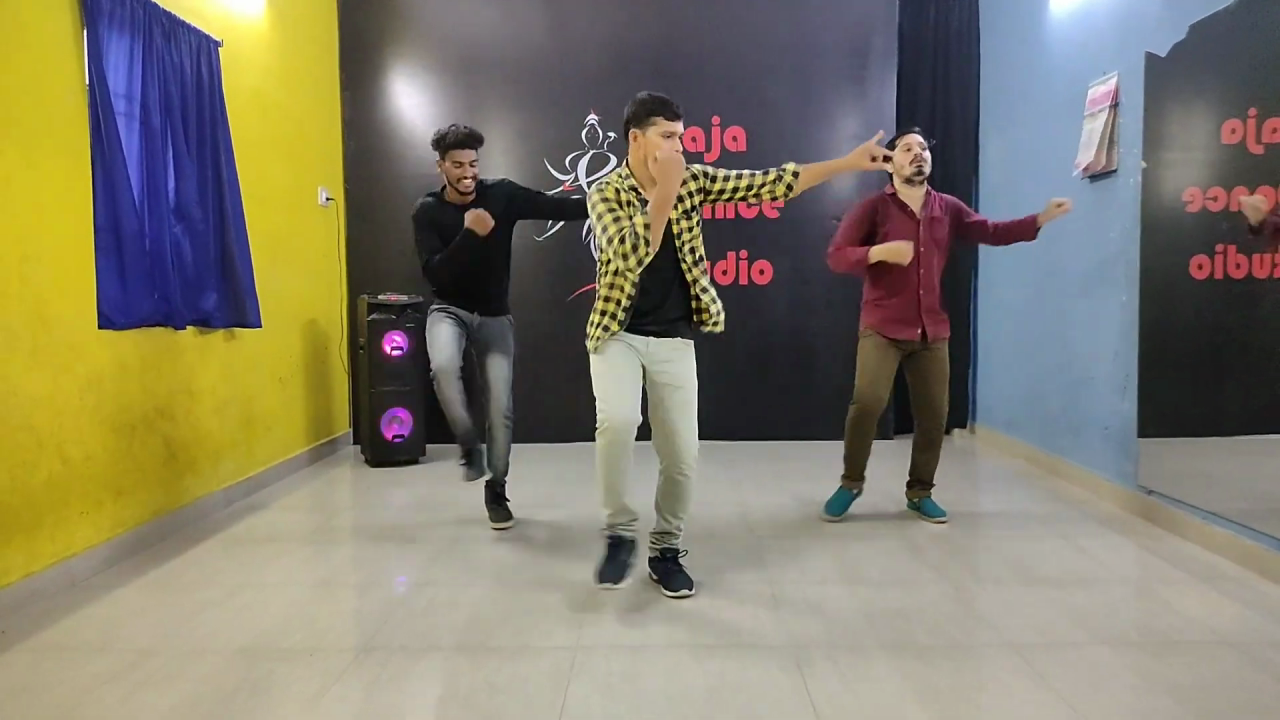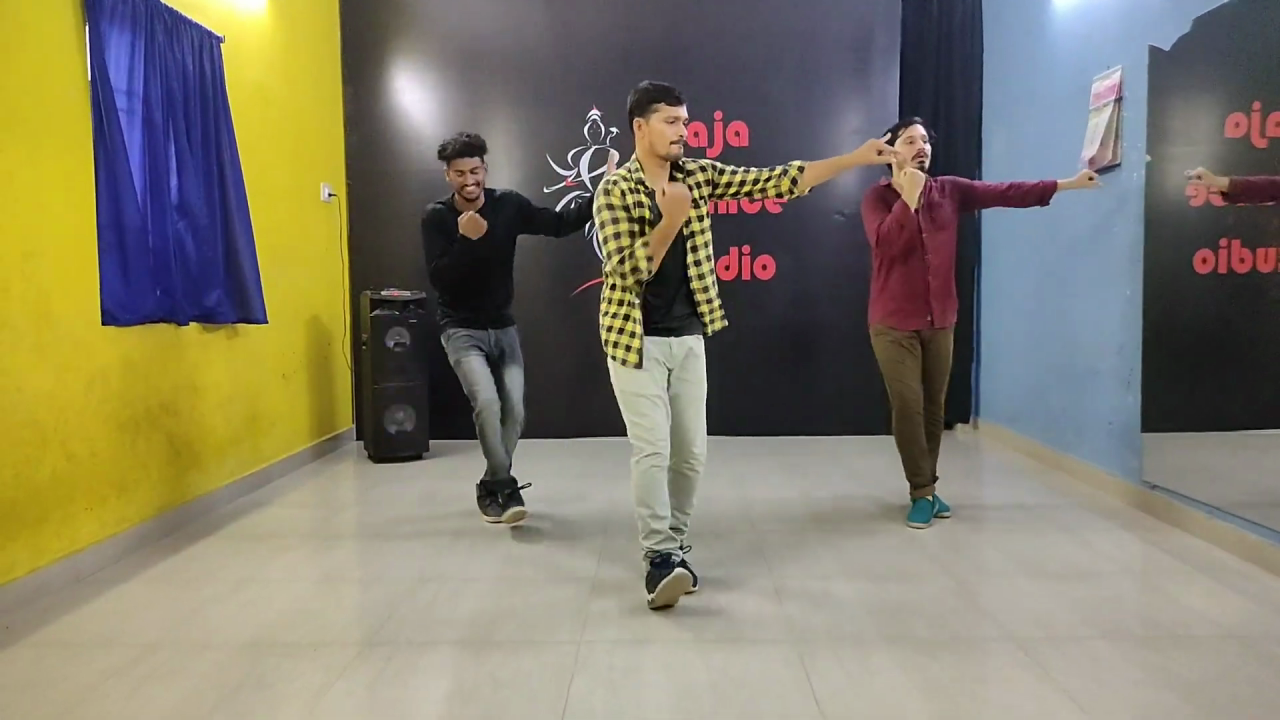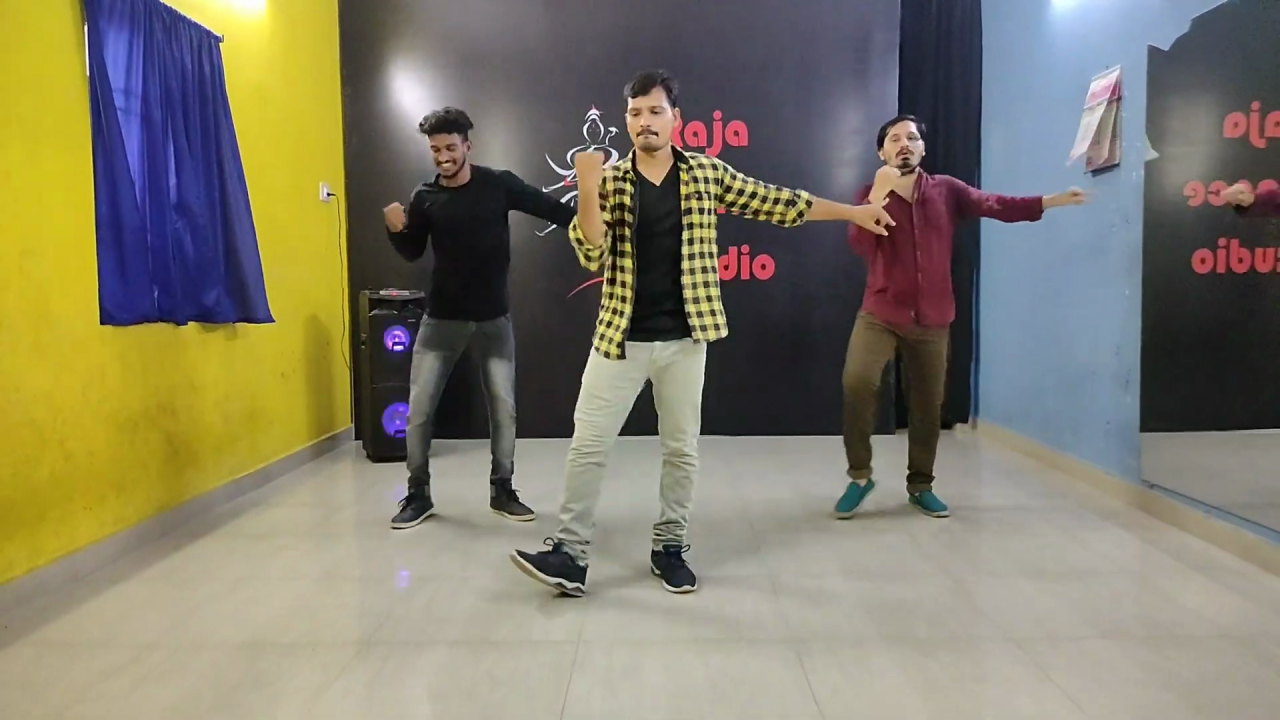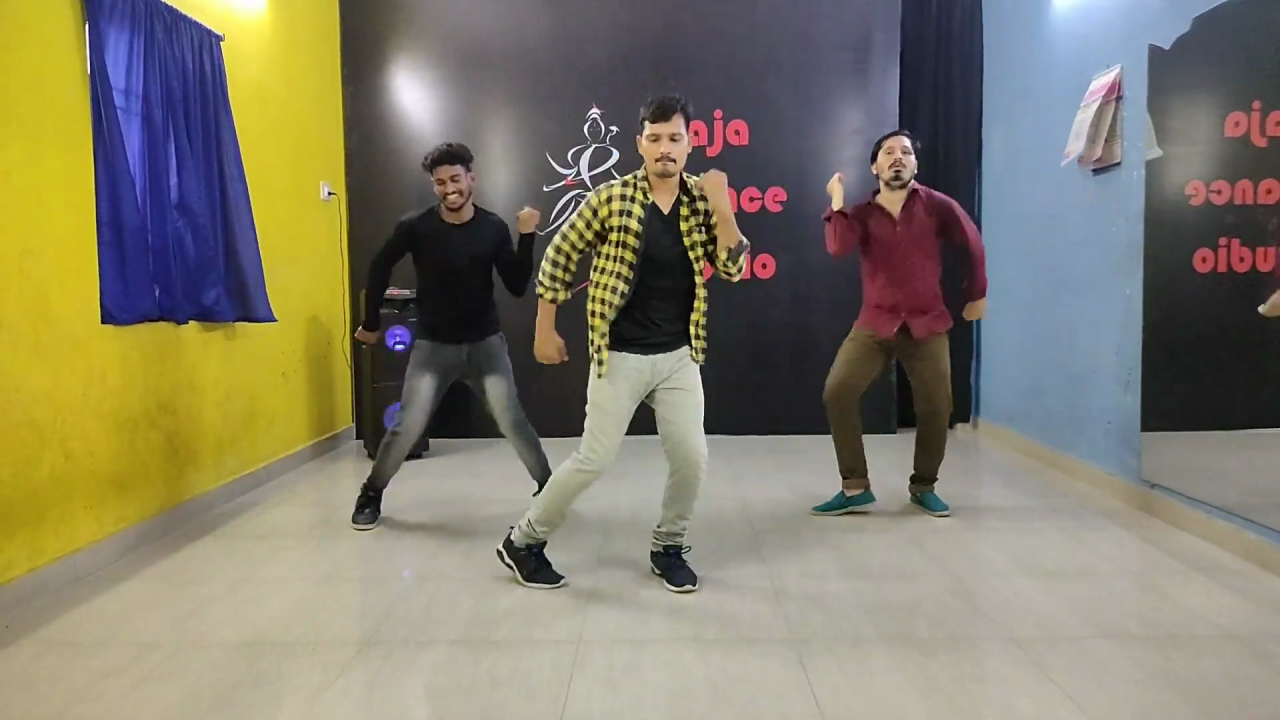
dt=0.3s
person 1, frame 1
left shoulder: (696, 181)
right shoulder: (608, 192)
left elbow: (770, 184)
right elbow: (628, 260)
left wrist: (849, 163)
right wrist: (662, 198)
left hip: (676, 342)
right hip: (621, 337)
left knee: (682, 457)
right knee: (617, 423)
left ankle: (666, 550)
right ankle: (620, 533)
person 1, frame 2
left shoulder: (698, 175)
right shoulder: (615, 189)
left elbow: (775, 180)
right elbow: (633, 272)
left wrist: (857, 159)
right wrist: (668, 221)
left hip: (687, 337)
right hip: (633, 338)
left knee: (690, 451)
right knee: (651, 447)
left ankle: (672, 546)
right ankle: (665, 557)
person 1, frame 3
left shoulder: (706, 172)
right shoulder: (610, 180)
left elbow: (774, 201)
right elbow: (592, 257)
left wrist: (853, 211)
right wrist: (588, 190)
left hip: (685, 339)
right hip: (621, 338)
left knee: (682, 449)
right knee: (589, 443)
left ankle: (669, 547)
right ankle: (568, 553)
person 1, frame 4
left shoulder: (703, 195)
right shoulder: (609, 199)
left elbow: (735, 264)
right elbow: (560, 251)
left wrist: (721, 209)
right wrist: (544, 328)
left hip: (678, 356)
right hip: (620, 355)
left knee: (691, 460)
right knee: (594, 460)
left ankle: (667, 547)
right ankle: (526, 542)
person 2, frame 1
left shoulder: (506, 195)
right shoulder: (428, 210)
left elbow: (559, 207)
right elbow: (434, 273)
right wrist: (468, 234)
left hip: (495, 317)
right hip: (450, 309)
left knee: (500, 410)
right knee: (444, 368)
left ankle: (496, 490)
right ankle: (470, 447)
person 2, frame 2
left shoulder: (509, 205)
right shoulder: (437, 217)
left elbow: (561, 224)
right elbow: (438, 279)
right wrist: (467, 239)
left hip: (503, 328)
right hip: (461, 330)
left knee: (513, 411)
right knee: (487, 403)
left ankle: (492, 488)
right ankle: (505, 489)
person 2, frame 3
left shoulder: (499, 184)
right shoulder: (425, 197)
left elbow: (551, 209)
right elbow: (412, 253)
right wrist: (397, 229)
left hip: (493, 320)
right hip: (441, 321)
left knee: (504, 407)
right knee: (419, 410)
left ankle: (502, 490)
right ankle: (418, 495)
person 2, frame 4
left shoulder: (492, 227)
right shoulder: (415, 226)
left elbow: (517, 279)
right elbow: (379, 266)
left wrist: (528, 236)
right wrist: (371, 322)
left hip: (484, 343)
right hip: (433, 344)
left knee: (513, 424)
right knee: (409, 429)
right ankle: (371, 496)
person 3, frame 1
left shoulder: (947, 208)
right shoulder: (873, 208)
left elbow: (992, 232)
right elbow: (837, 255)
left wrist: (1041, 219)
right wrist: (878, 252)
left hip: (931, 330)
right hip: (882, 328)
left knee: (933, 415)
right knee: (867, 401)
left ankle: (919, 492)
right ankle: (851, 483)
person 3, frame 2
left shoulder: (951, 190)
right shoulder: (878, 196)
left elbow: (1005, 194)
right elbow: (886, 246)
left wrist: (1068, 184)
right wrist: (908, 197)
left hip: (939, 319)
right hip: (893, 321)
left knee: (934, 405)
right knee: (908, 403)
left ankle: (927, 485)
right ankle: (920, 492)
person 3, frame 3
left shoulder: (945, 190)
right shoulder: (868, 195)
left elbow: (997, 205)
right elbow: (863, 245)
left wrist: (1054, 200)
right wrist: (880, 195)
left hip: (931, 319)
right hip: (879, 315)
left knee: (928, 405)
right knee: (857, 384)
left ankle: (920, 485)
right ankle: (860, 476)
person 3, frame 4
left shoulder: (938, 205)
right shoulder: (862, 213)
left elbow: (971, 245)
right elbow: (839, 246)
left wrist: (978, 294)
right wrist: (836, 198)
left hip: (929, 328)
right hip: (875, 325)
left knee: (936, 411)
right knee: (838, 394)
left ankle: (923, 487)
right ankle: (855, 488)
